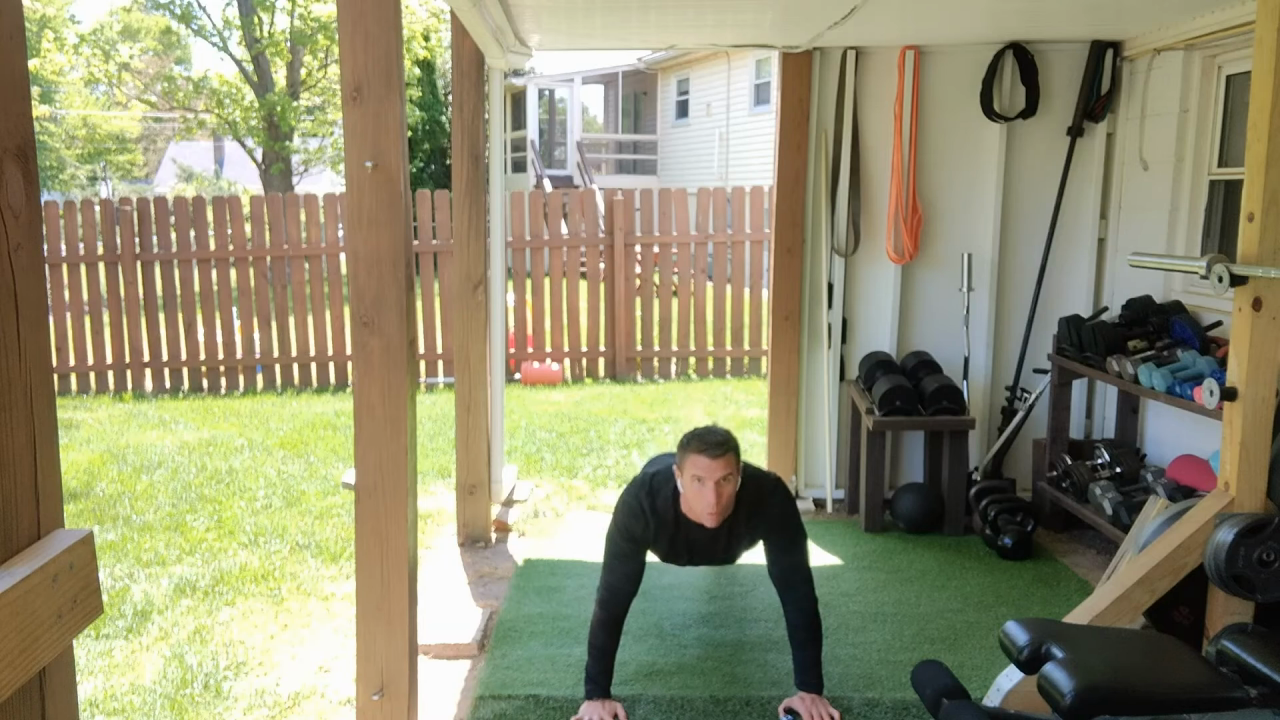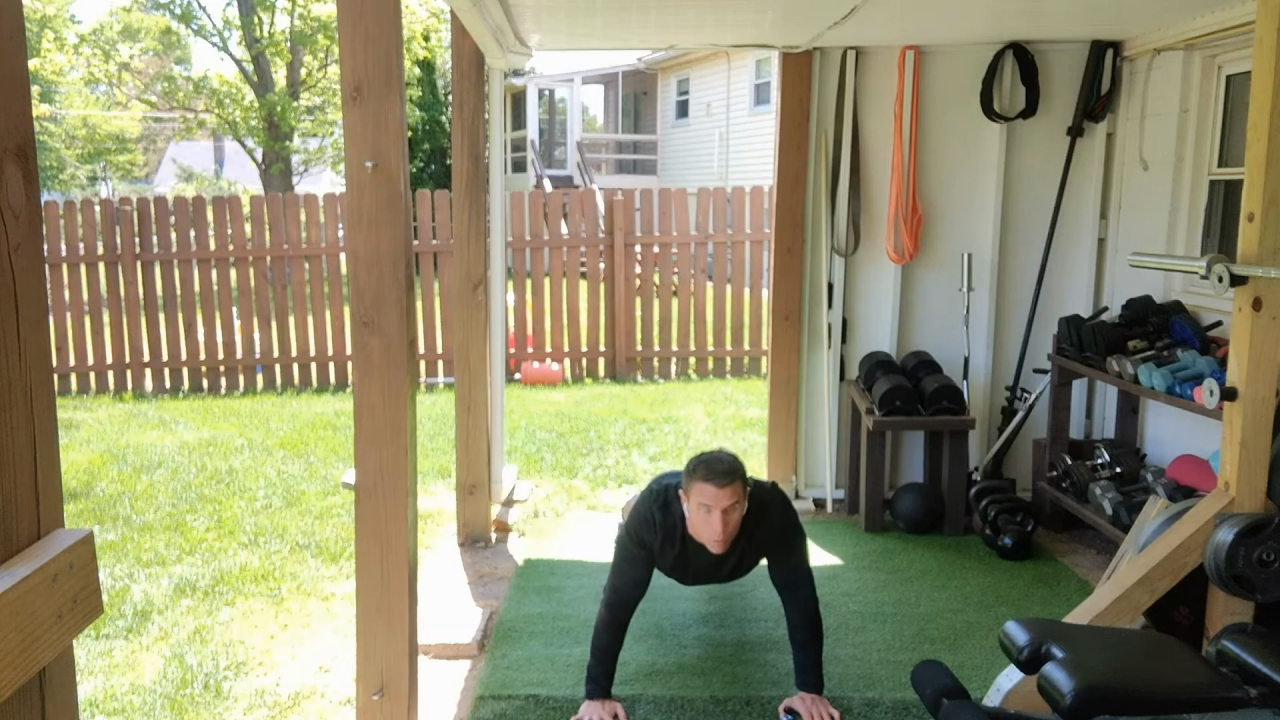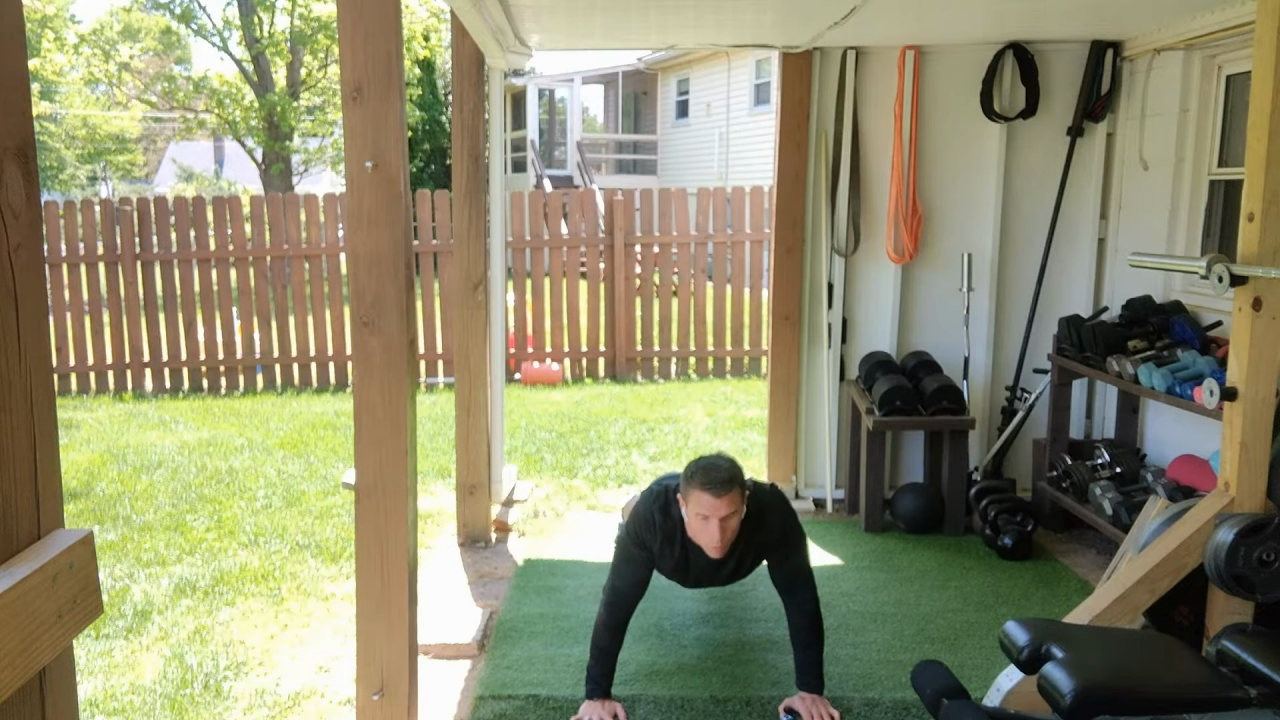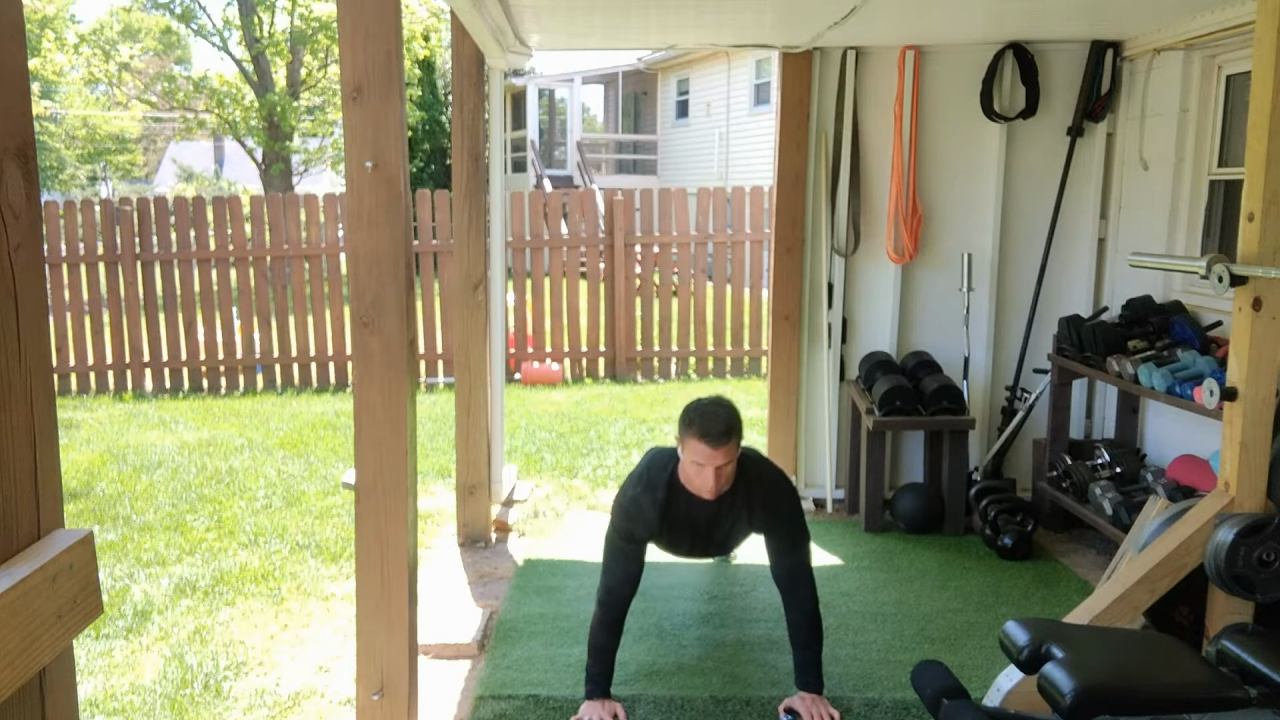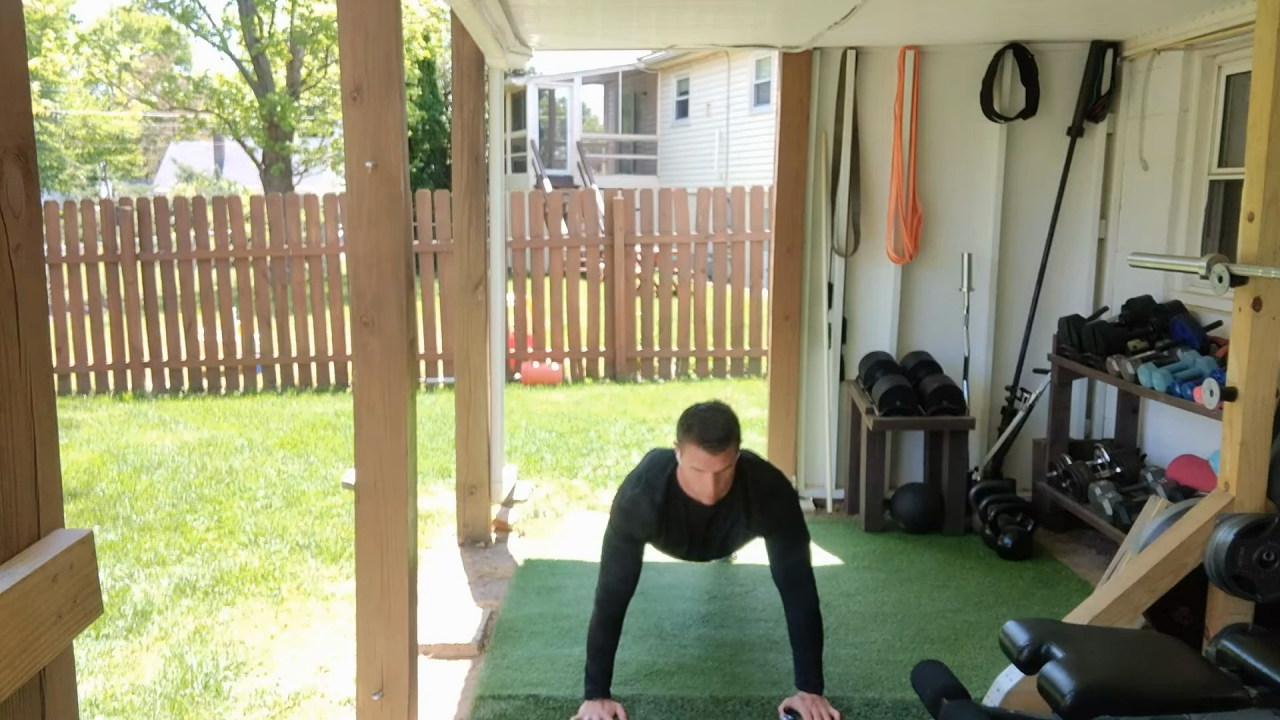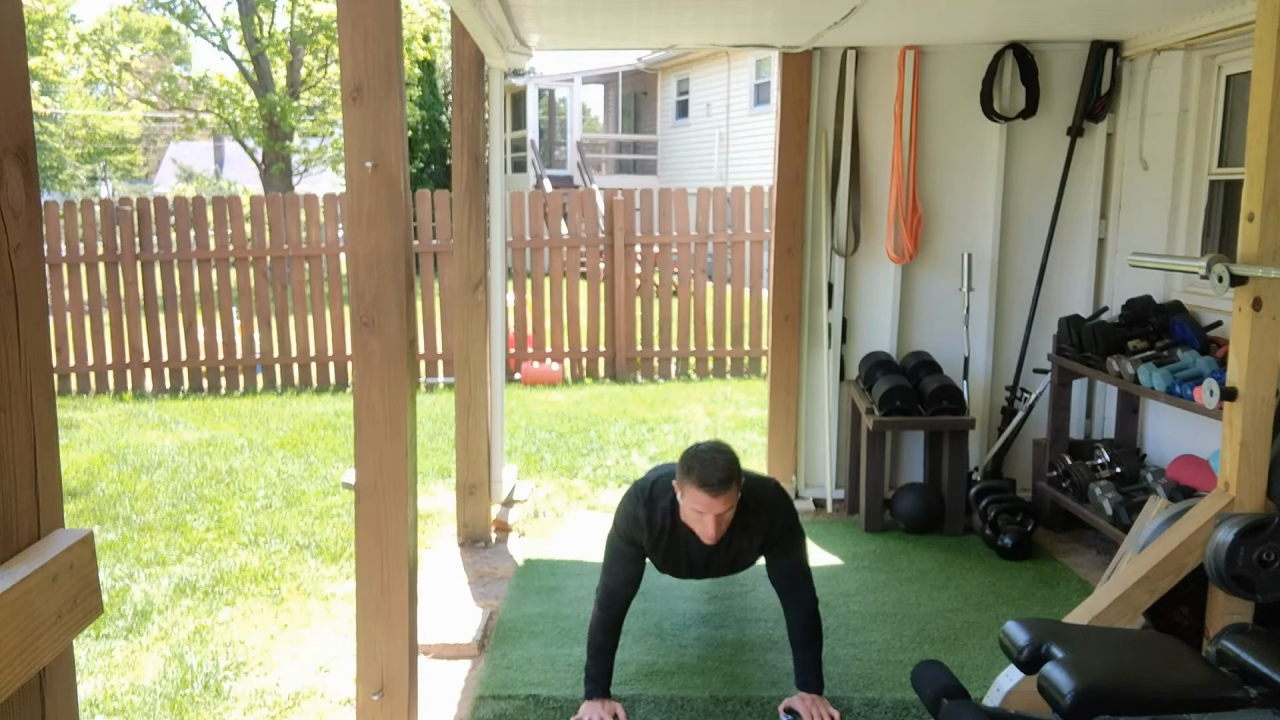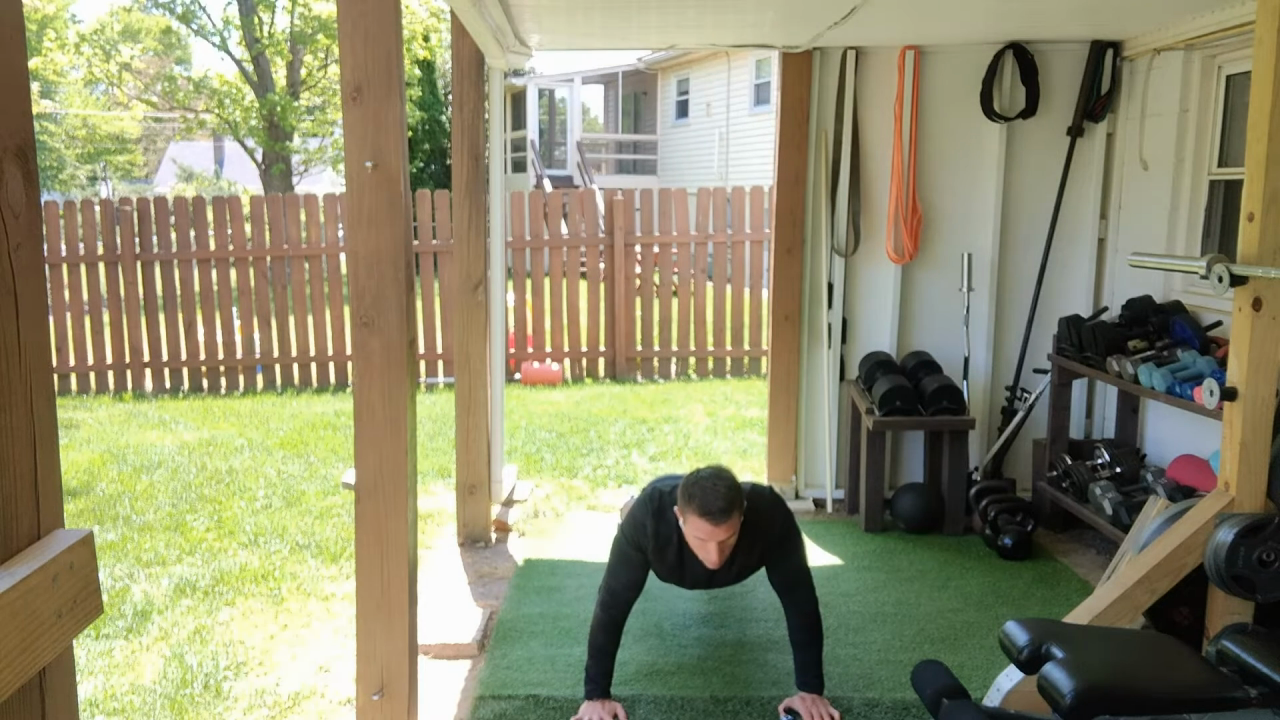
dt=0.7s
person 1, frame 1
left shoulder: (769, 498)
right shoulder: (642, 501)
left elbow: (797, 592)
right elbow: (613, 596)
left wrist: (810, 689)
right wrist: (596, 693)
person 1, frame 2
left shoulder: (772, 510)
right shoulder: (653, 512)
left elbow: (800, 597)
right elbow: (618, 601)
left wrist: (810, 689)
right wrist: (597, 694)
person 1, frame 3
left shoulder: (772, 512)
right shoulder: (652, 514)
left elbow: (801, 599)
right elbow: (617, 602)
left wrist: (810, 689)
right wrist: (597, 694)
person 1, frame 4
left shoulder: (769, 487)
right shoulder: (642, 492)
left elbow: (797, 586)
right elbow: (614, 592)
left wrist: (810, 688)
right wrist: (596, 693)
left hip: (727, 534)
right hip: (668, 537)
person 1, frame 5
left shoulder: (769, 489)
right shoulder: (640, 493)
left elbow: (798, 587)
right elbow: (613, 593)
left wrist: (810, 688)
right wrist: (596, 694)
left hip: (728, 537)
right hip: (667, 539)
person 1, frame 6
left shoulder: (770, 503)
right shoulder: (642, 505)
left elbow: (798, 595)
right elbow: (611, 599)
left wrist: (810, 689)
right wrist: (596, 694)
person 1, frame 7
left shoulder: (769, 514)
right shoulder: (649, 516)
left elbow: (799, 599)
right elbow: (613, 603)
left wrist: (810, 689)
right wrist: (596, 694)
